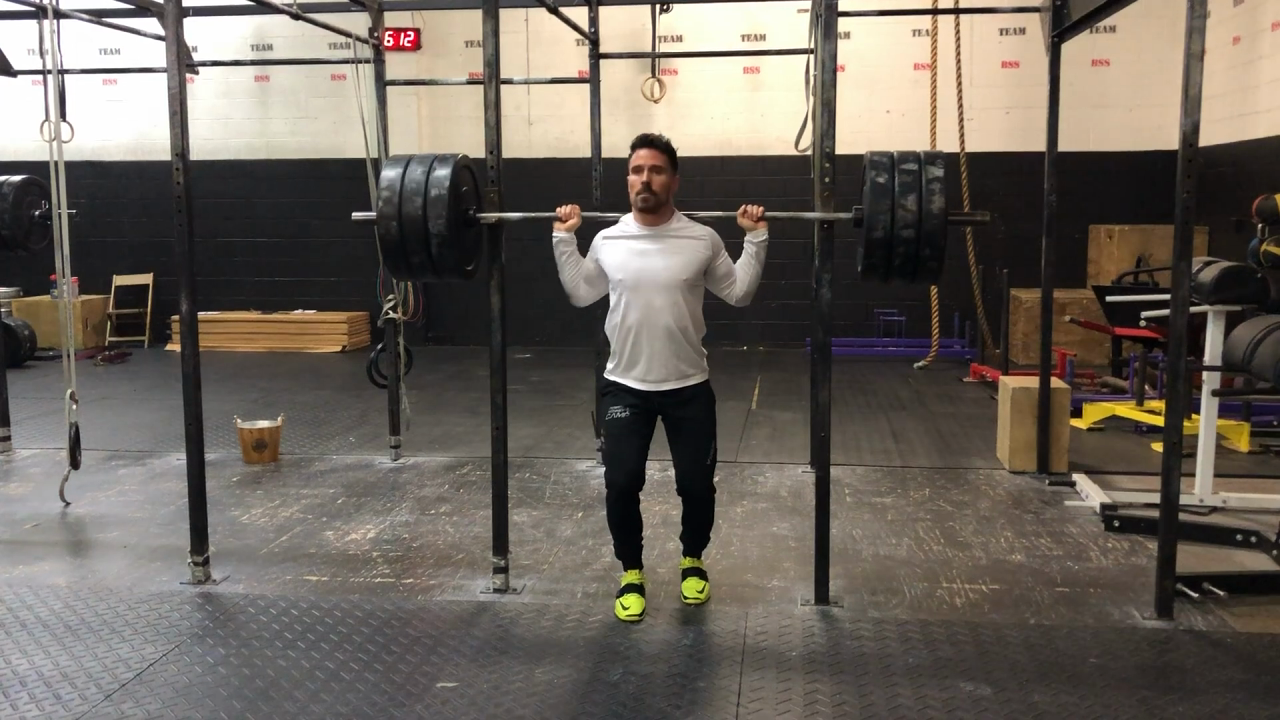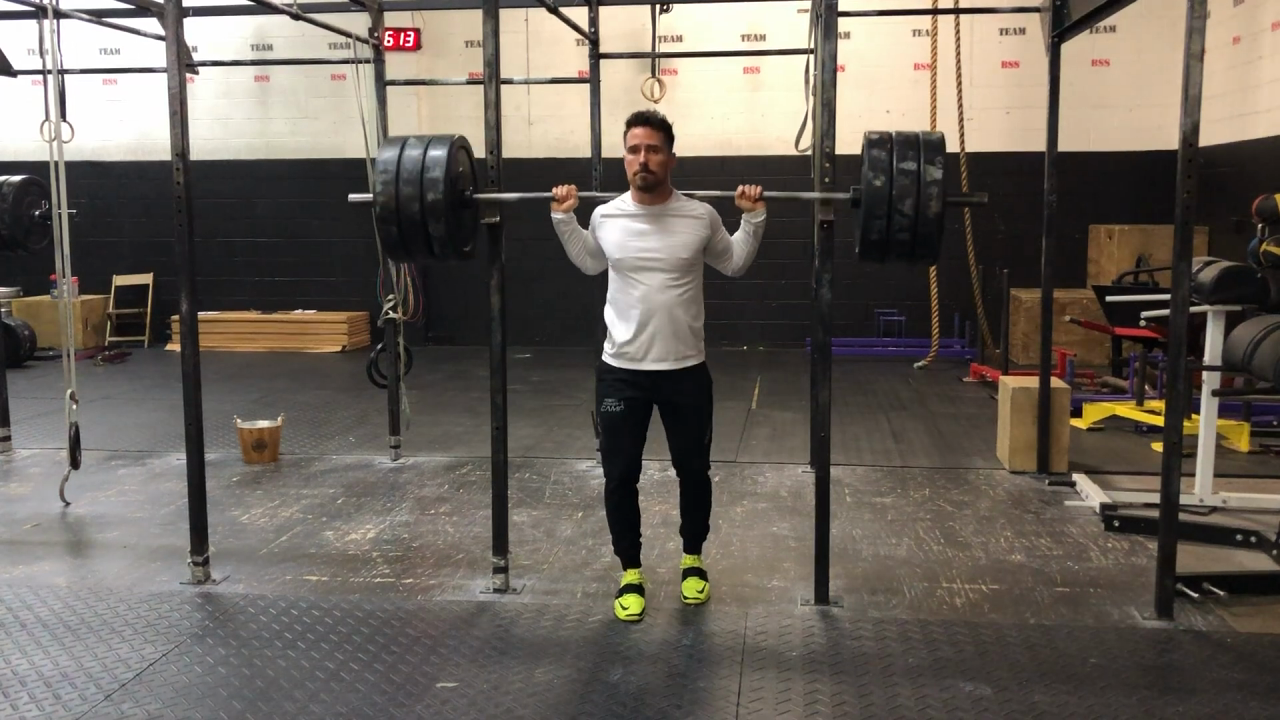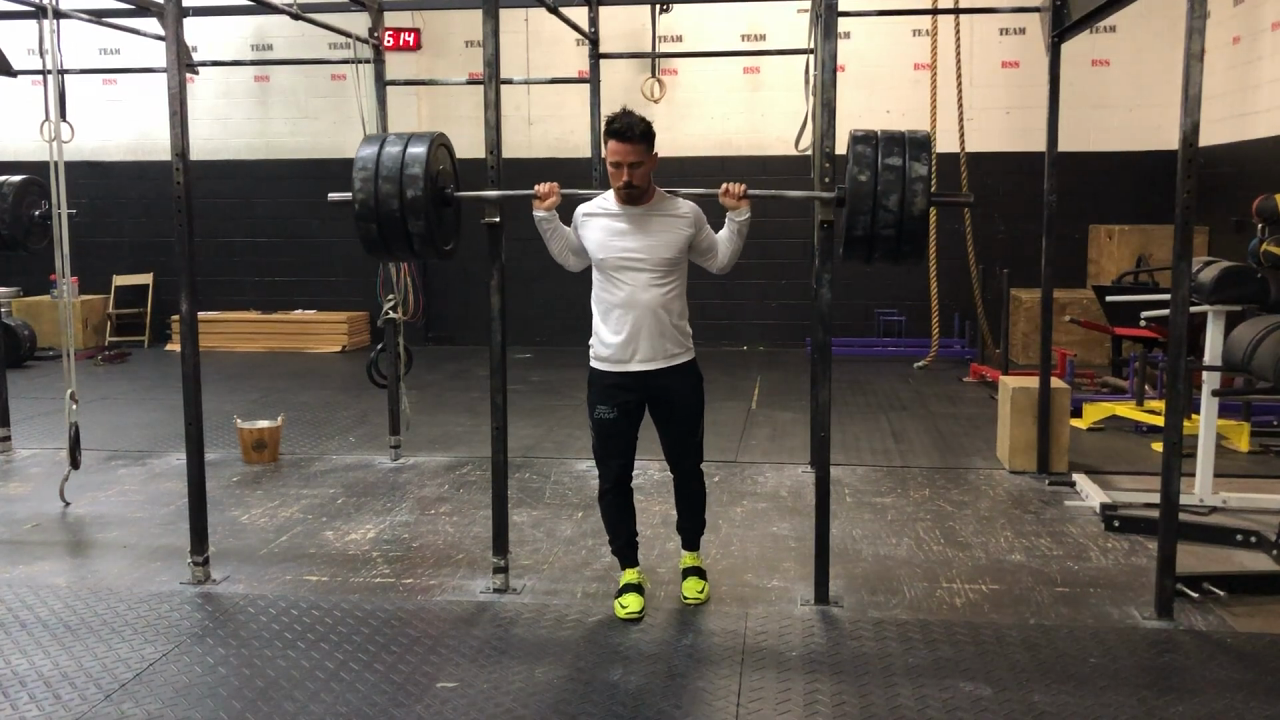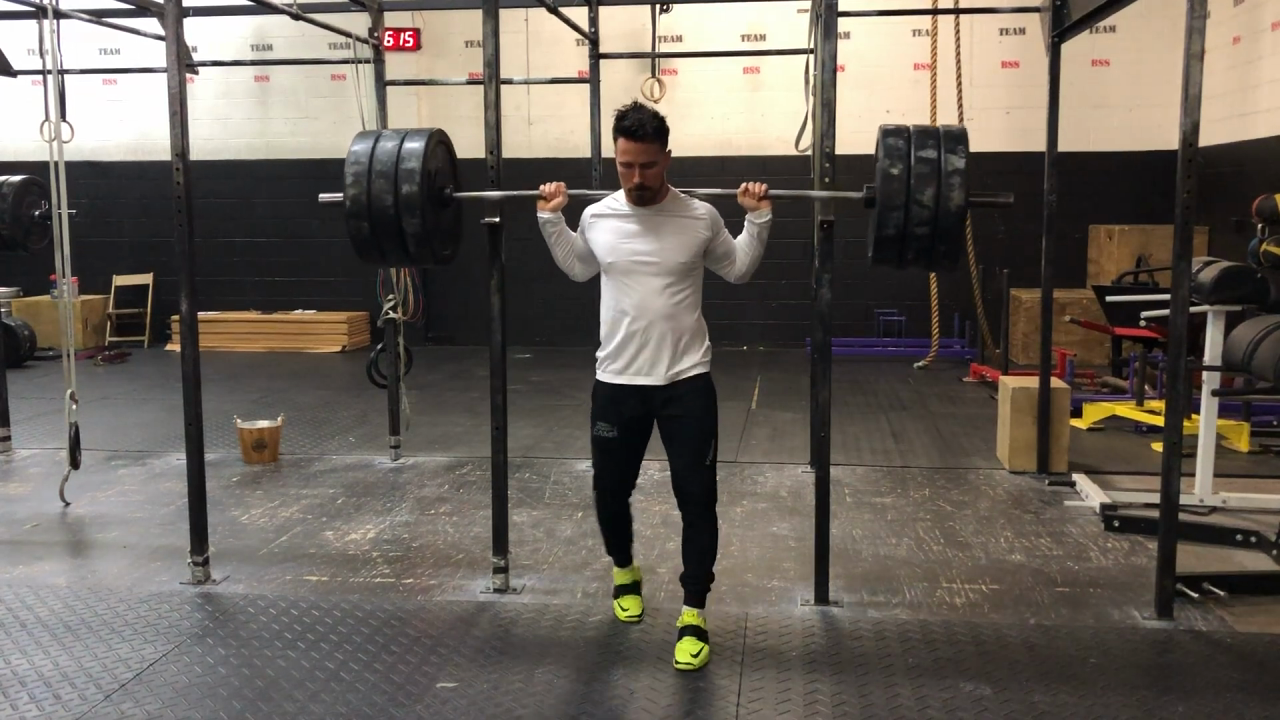
dt=1s
person 1, frame 1
left shoulder: (702, 240)
right shoulder: (608, 241)
left elbow: (740, 293)
right elbow: (579, 294)
left wrist: (756, 238)
right wrist: (564, 238)
left hip: (689, 387)
right hip: (624, 386)
left knee: (697, 485)
right knee: (622, 484)
left ankle: (692, 561)
right ankle: (631, 573)
person 1, frame 2
left shoulder: (700, 217)
right shoulder: (605, 216)
left elbow: (734, 263)
left wrist: (754, 218)
right wrist: (563, 217)
left hip: (685, 369)
right hip: (620, 369)
left knee: (693, 471)
right knee: (620, 477)
left ankle: (692, 558)
right ankle: (631, 572)
person 1, frame 3
left shoulder: (685, 214)
right shoulder: (587, 214)
left elbow: (720, 261)
right elbow: (571, 259)
left wrist: (738, 215)
right wrist: (545, 215)
left hip: (675, 368)
right hip: (610, 371)
left knee: (686, 469)
right knee: (614, 477)
left ankle: (691, 557)
right ankle: (629, 572)
person 1, frame 4
left shoulder: (701, 217)
right shoulder: (596, 216)
left elbow: (738, 269)
right elbow: (578, 268)
left wrist: (758, 218)
right wrist: (549, 217)
left hip: (686, 382)
right hip: (617, 381)
left knee: (696, 499)
right knee: (610, 493)
left ankle: (694, 613)
right ankle: (625, 570)
